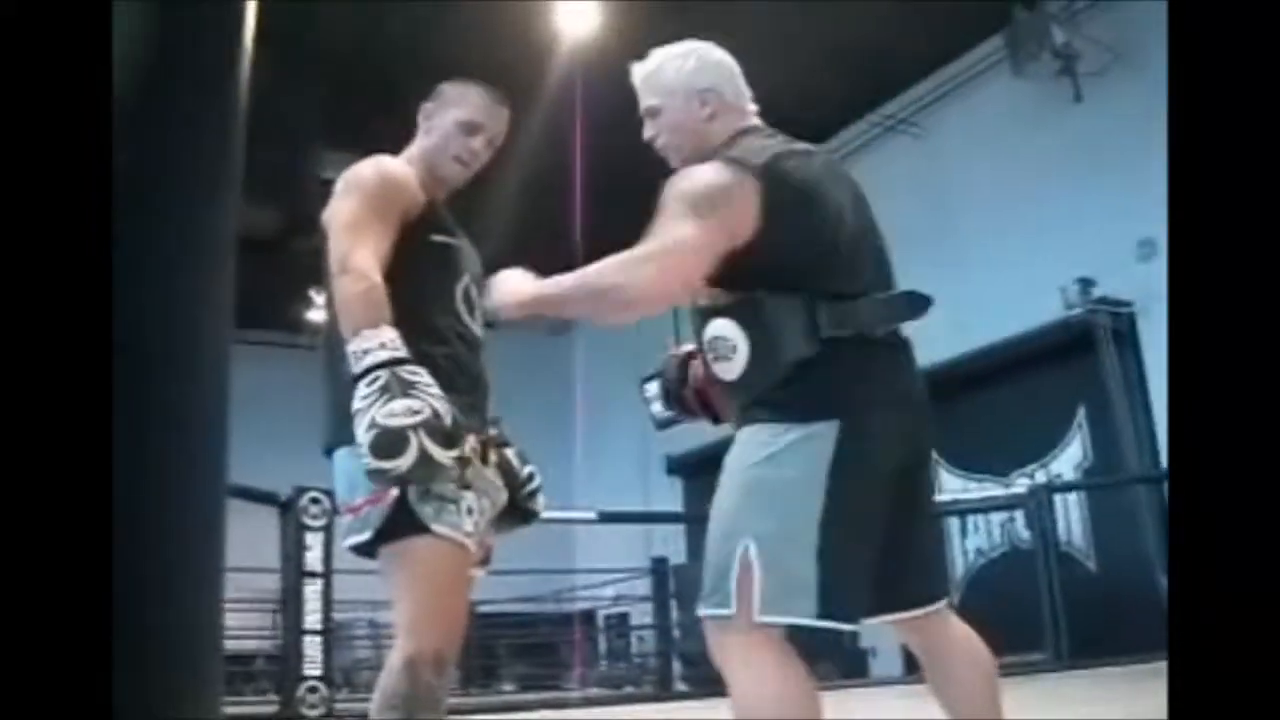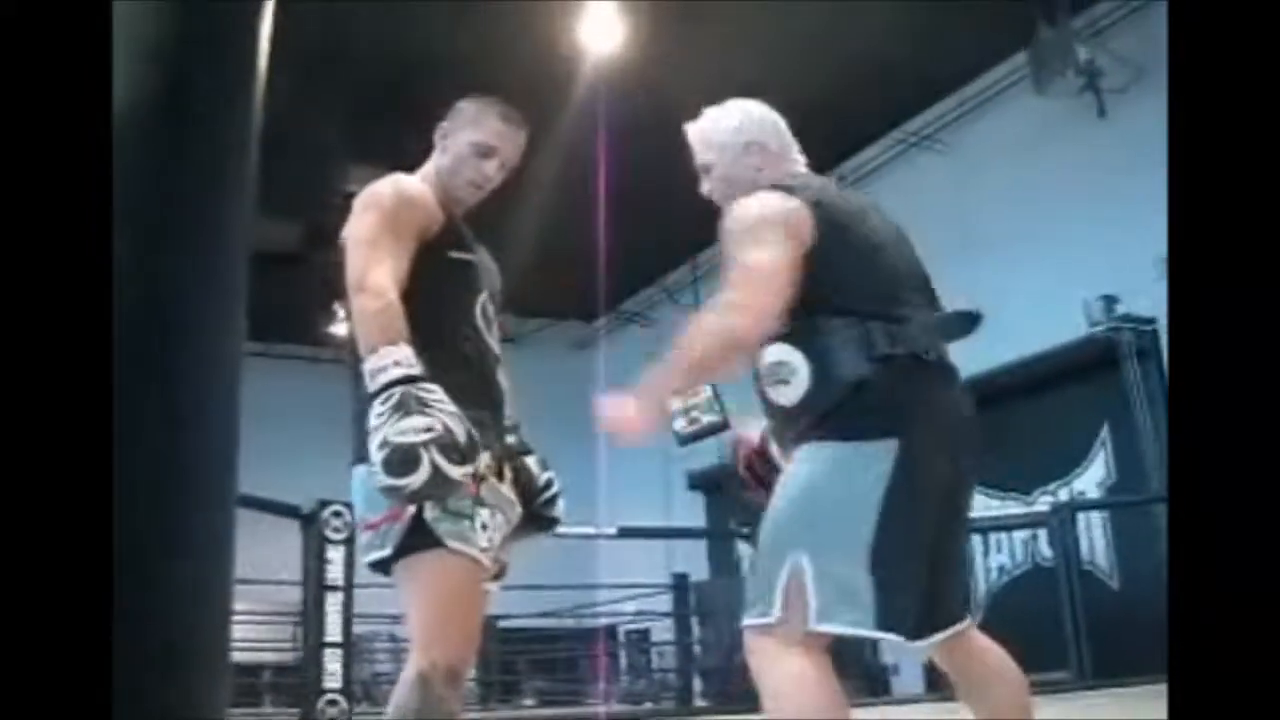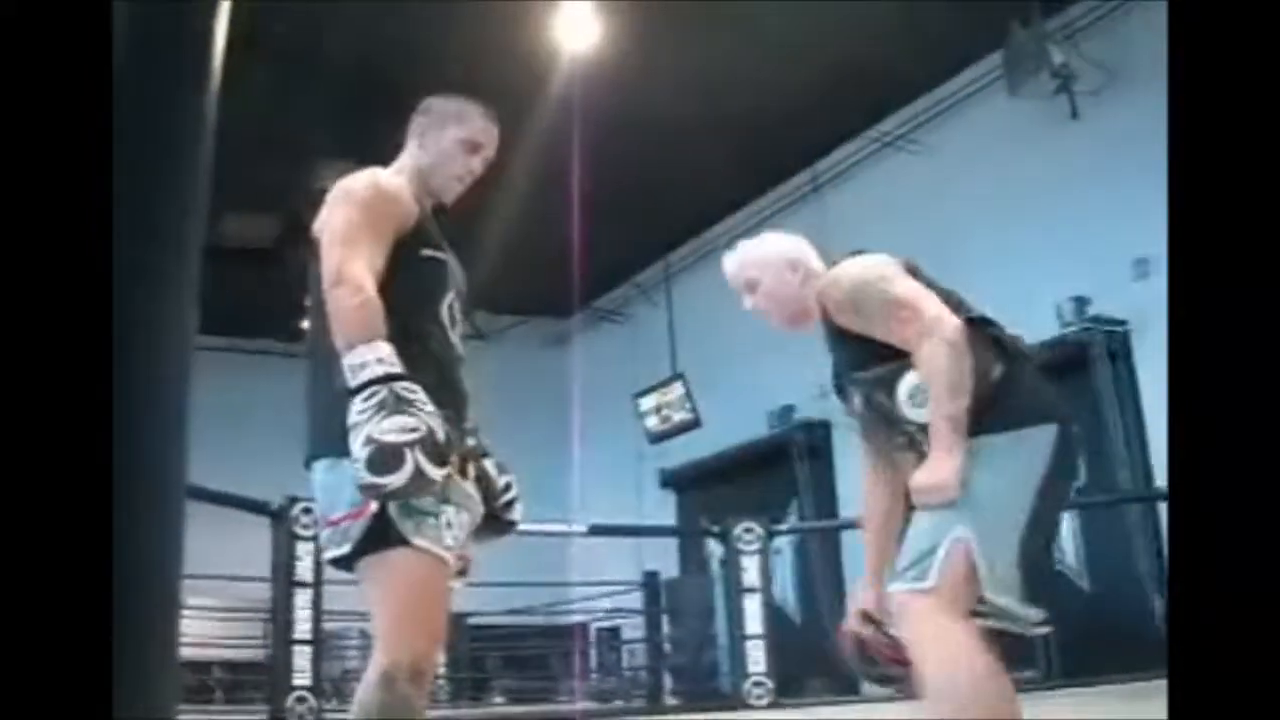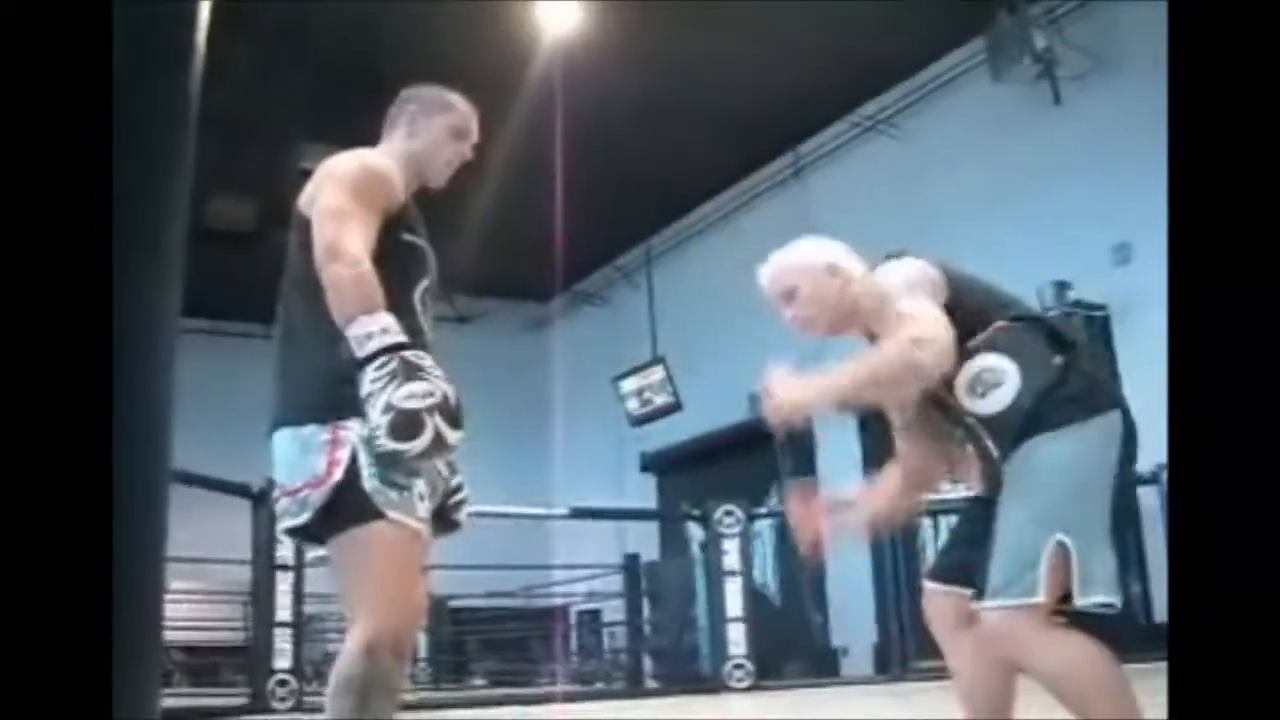
dt=0.4s
person 1, frame 1
left shoulder: (447, 229)
right shoulder: (381, 181)
right elbow: (353, 274)
left wrist: (492, 445)
right wrist: (386, 377)
left hip: (449, 439)
right hip: (403, 430)
left knee: (435, 643)
right knee: (429, 641)
person 1, frame 2
left shoulder: (468, 249)
right shoulder: (398, 199)
right elbow: (371, 293)
left wrist: (513, 449)
right wrist: (402, 397)
left hip: (469, 455)
right hip: (424, 447)
left knee: (450, 656)
right knee: (441, 654)
person 1, frame 3
left shoulder: (428, 235)
right shoulder: (374, 192)
right elbow: (347, 287)
left wrist: (470, 453)
right wrist: (382, 395)
left hip: (425, 452)
right hip: (381, 445)
left knee: (415, 652)
right knee: (406, 652)
person 1, frame 4
left shoulder: (402, 219)
right shoulder: (362, 171)
right elbow: (341, 260)
left wrist: (432, 460)
right wrist: (391, 362)
left hip: (374, 422)
right hip: (343, 417)
left knee: (385, 625)
right knee: (390, 621)
person 2, frame 1
left shoulder: (714, 183)
right shoulder: (812, 168)
left elbow: (649, 282)
left wrist: (529, 296)
right wrist: (728, 351)
left hip: (814, 414)
right hip: (887, 399)
left knee: (741, 626)
right knee: (919, 611)
person 2, frame 2
left shoulder: (763, 212)
right shoulder: (858, 216)
left elbow: (744, 319)
left wrist: (646, 399)
right wrist: (787, 428)
left hip: (862, 435)
right hip: (929, 424)
left knee: (780, 636)
right knee: (944, 633)
person 2, frame 3
left shoulder: (848, 285)
right shoulder: (856, 374)
left elbow: (943, 332)
right elbow: (884, 477)
left wrist: (945, 451)
right wrist: (874, 583)
left hip: (1008, 433)
right hip: (987, 445)
left knee: (924, 609)
right knee: (938, 622)
person 2, frame 4
left shoulder: (892, 284)
right shoulder: (897, 378)
left elbow: (929, 351)
right elbow: (918, 474)
left wrist: (813, 393)
right wrist: (846, 513)
left hip: (1064, 428)
right hip: (1025, 446)
left knee: (1015, 621)
right knee: (951, 605)
